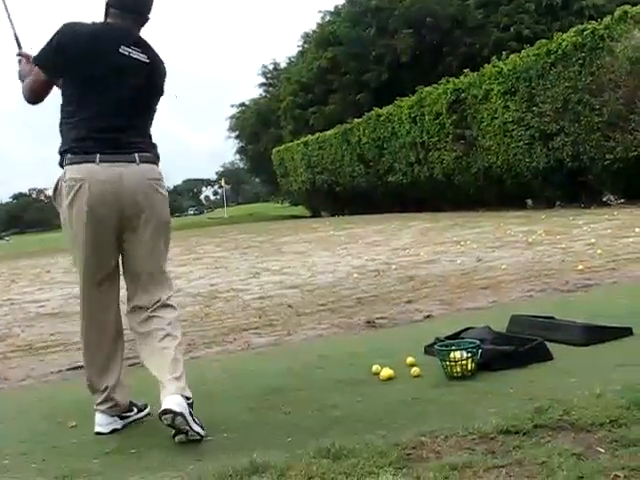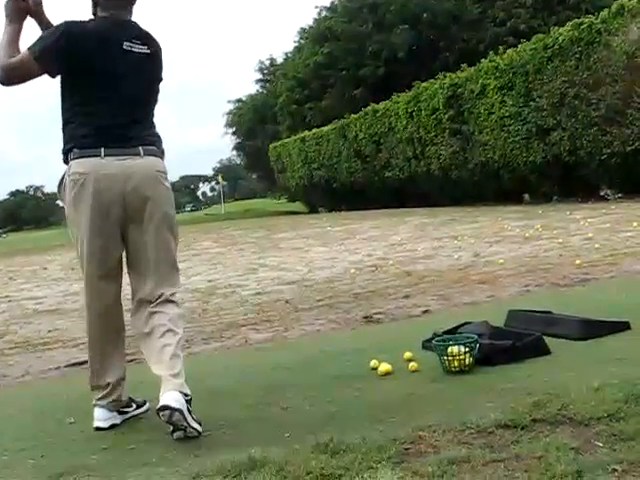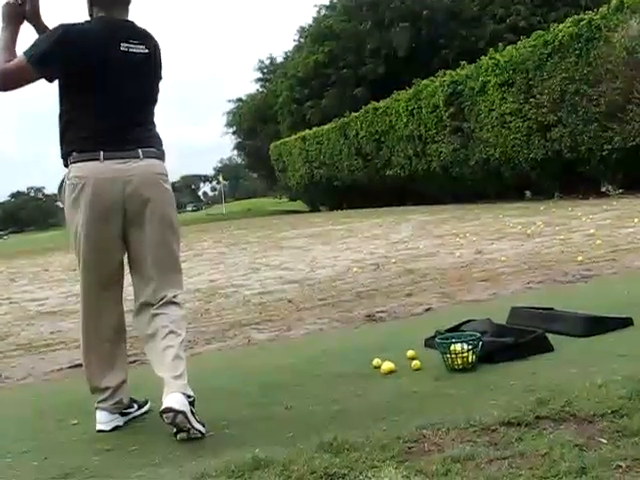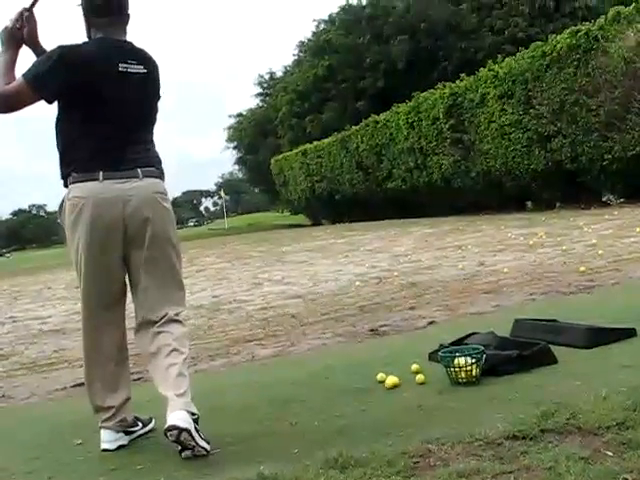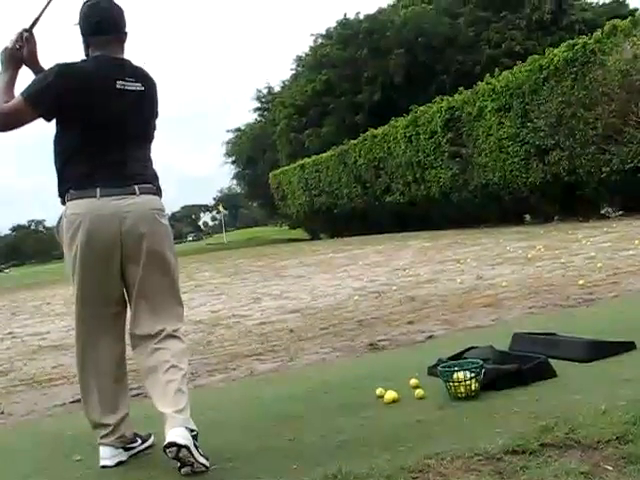
dt=0.5s
person 1, frame 1
left shoulder: (74, 36)
right shoulder: (154, 66)
left elbow: (33, 93)
left wrist: (26, 69)
right wrist: (41, 65)
left hip: (83, 176)
right hip: (142, 175)
left knee: (95, 297)
right knee: (153, 294)
left ankle: (110, 405)
right ankle: (174, 394)
person 1, frame 2
right shoulder: (150, 46)
left hip: (91, 171)
right hip: (146, 167)
left knee: (100, 293)
right knee: (157, 288)
left ankle: (110, 399)
right ankle: (173, 389)
person 1, frame 3
left shoulder: (72, 38)
right shoulder: (148, 45)
left hip: (91, 175)
right hip: (146, 170)
left knee: (99, 295)
right knee: (160, 289)
left ankle: (111, 401)
right ankle: (176, 392)
person 1, frame 4
left shoulder: (70, 59)
right shoulder: (146, 65)
right wrist: (38, 48)
left hip: (90, 195)
right hip: (146, 189)
left knee: (101, 314)
right knee: (162, 308)
left ankle: (115, 421)
right ankle: (180, 409)
person 1, frame 5
left shoulder: (69, 78)
right shoulder: (144, 83)
right wrist: (38, 69)
left hip: (87, 211)
right hip: (143, 205)
left knee: (97, 330)
right knee: (159, 323)
left ankle: (113, 437)
right ankle: (178, 426)
